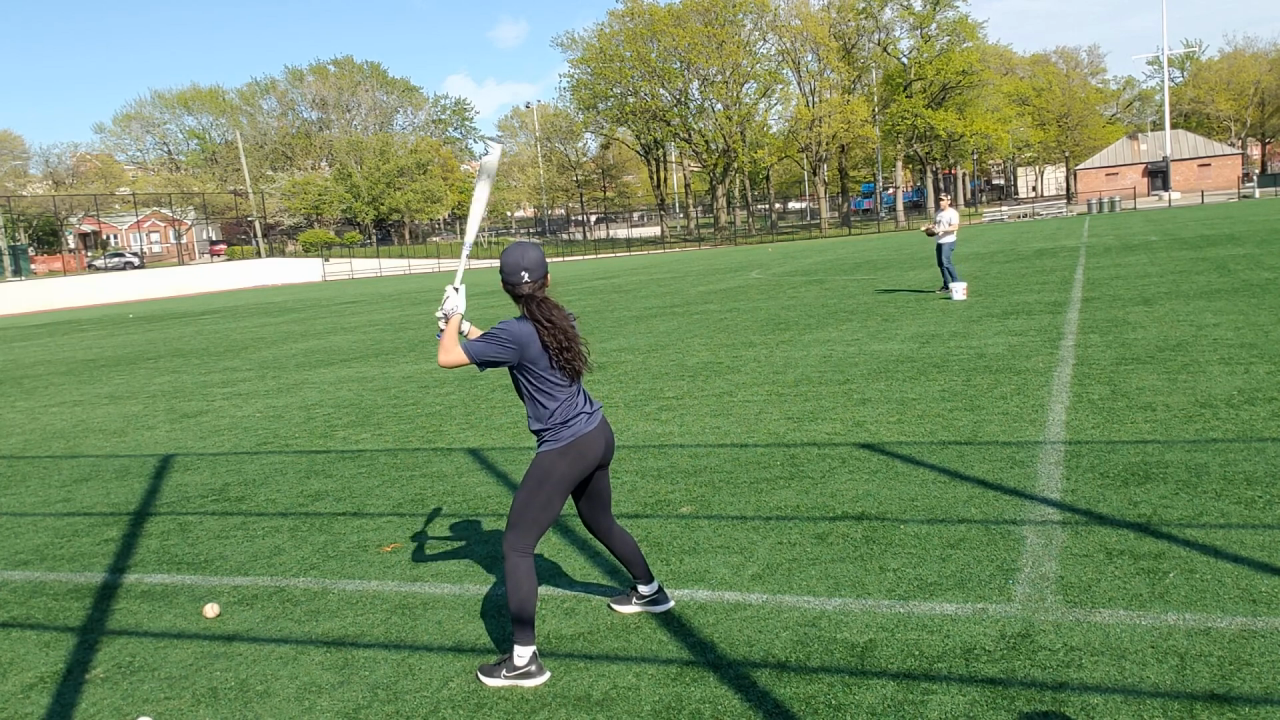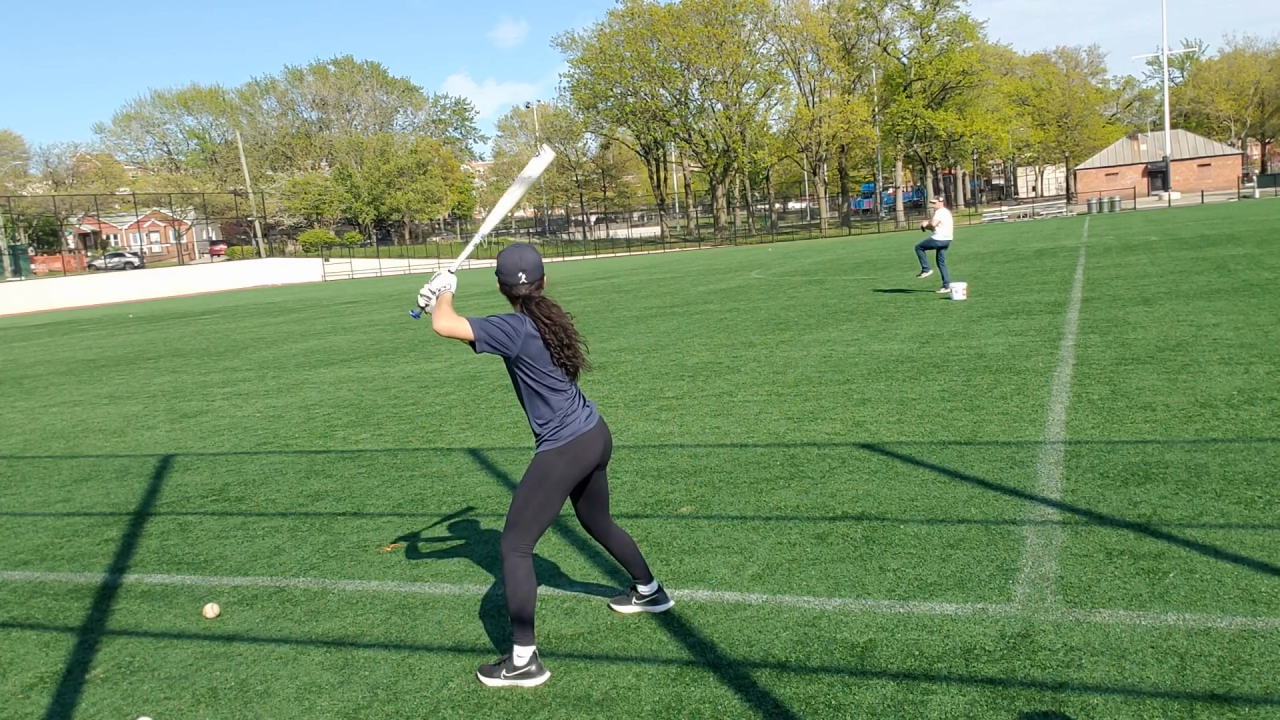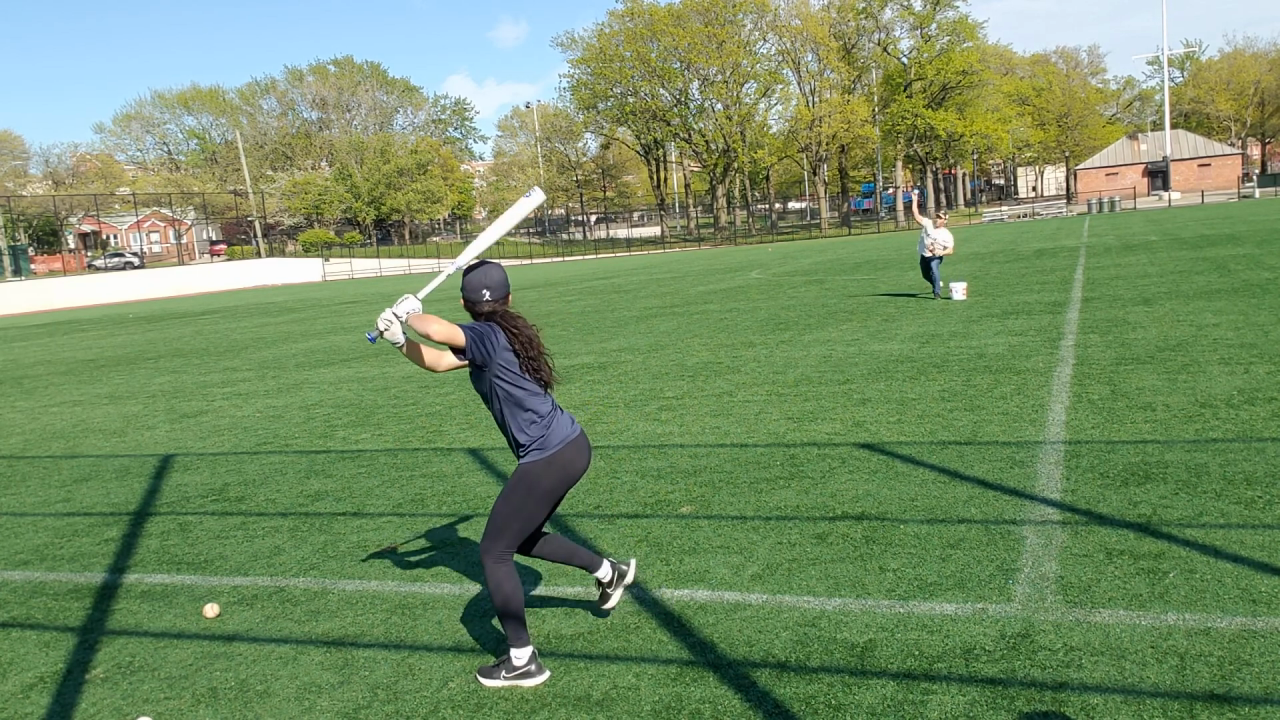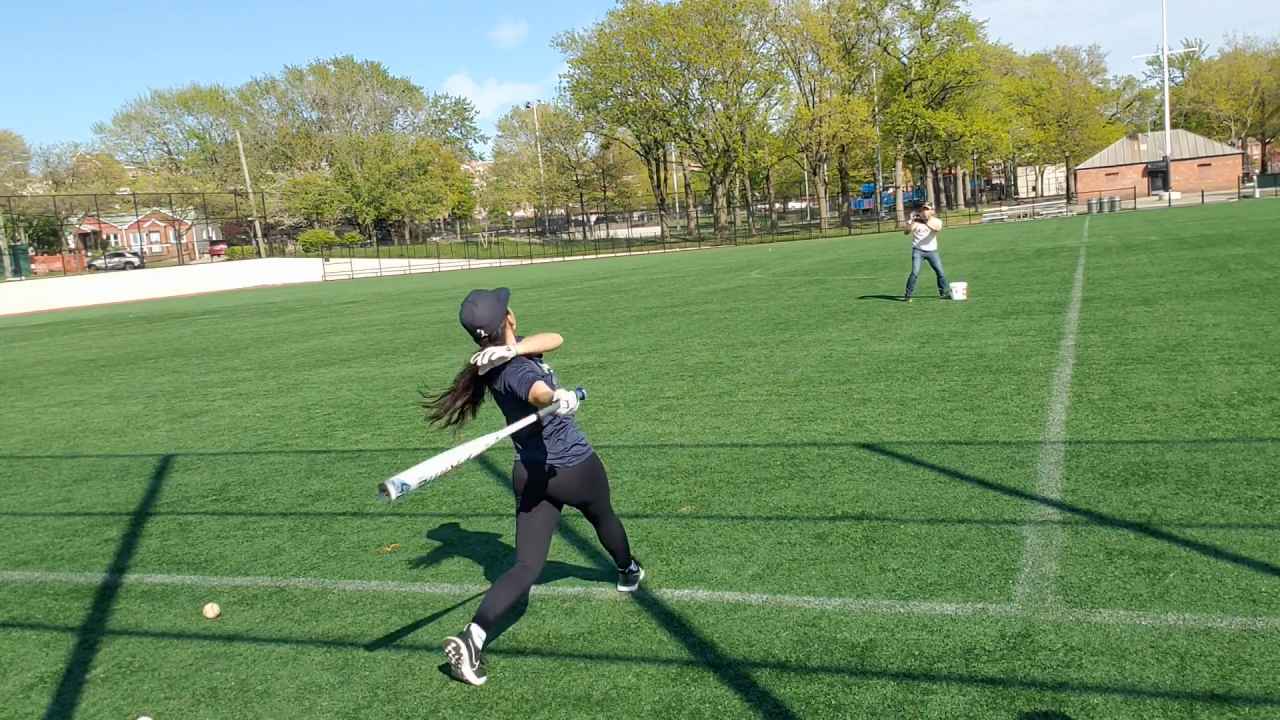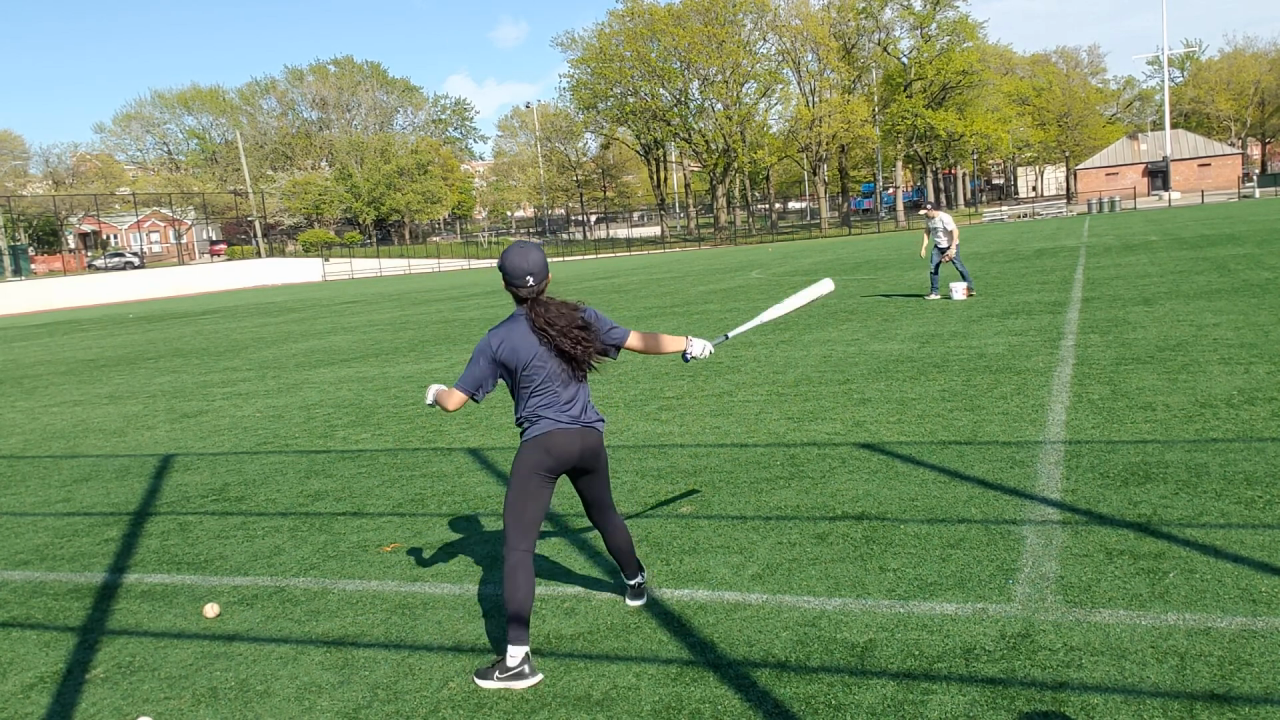
dt=1s
person 1, frame 1
left shoulder: (515, 333)
right shoulder: (559, 320)
left elbow: (447, 357)
left wrist: (454, 314)
right wrist: (465, 324)
left hip: (565, 450)
right hip: (597, 435)
left knee: (516, 546)
right knee: (600, 522)
left ankle: (524, 660)
right ankle: (649, 590)
person 1, frame 2
left shoulder: (517, 328)
right shoulder: (548, 319)
left elbow: (444, 326)
right elbow: (479, 332)
left wrist: (443, 290)
right wrist: (439, 304)
left hip: (564, 450)
right hip: (595, 436)
left knee: (514, 546)
right knee: (597, 522)
left ankle: (525, 660)
right ankle: (650, 591)
person 1, frame 3
left shoulder: (488, 335)
right shoulder: (501, 335)
left elbow: (442, 331)
right elbow: (437, 361)
left wrist: (411, 314)
right wrist: (400, 341)
left hip: (547, 461)
right hip: (572, 447)
left knee: (494, 553)
right knee: (523, 541)
left ankle: (523, 661)
right ankle: (609, 571)
person 1, frame 4
left shoulder: (495, 362)
right shoulder: (515, 369)
left elbow: (553, 340)
right elbow: (541, 393)
left wrist: (511, 349)
right wrist: (559, 399)
left hip: (531, 476)
right hip: (575, 469)
left knee: (526, 566)
right knee: (603, 516)
left ankle: (472, 638)
right ankle: (627, 572)
person 1, frame 5
left shoulder: (497, 340)
right shoulder: (579, 317)
left elbow: (453, 401)
right elbow: (636, 341)
left wrist: (434, 392)
right wrist: (687, 343)
left hip: (542, 446)
right hip: (588, 439)
left knee: (517, 547)
right knee: (604, 515)
left ankle: (517, 659)
right ankle: (635, 582)
